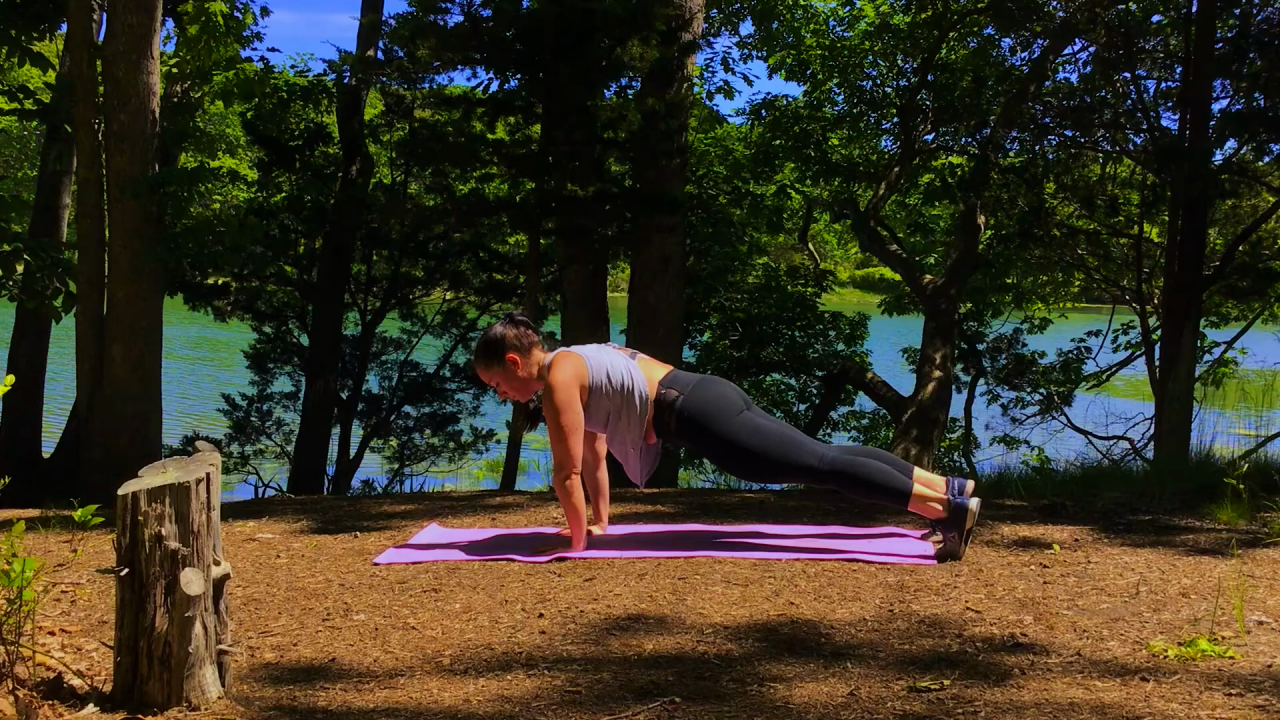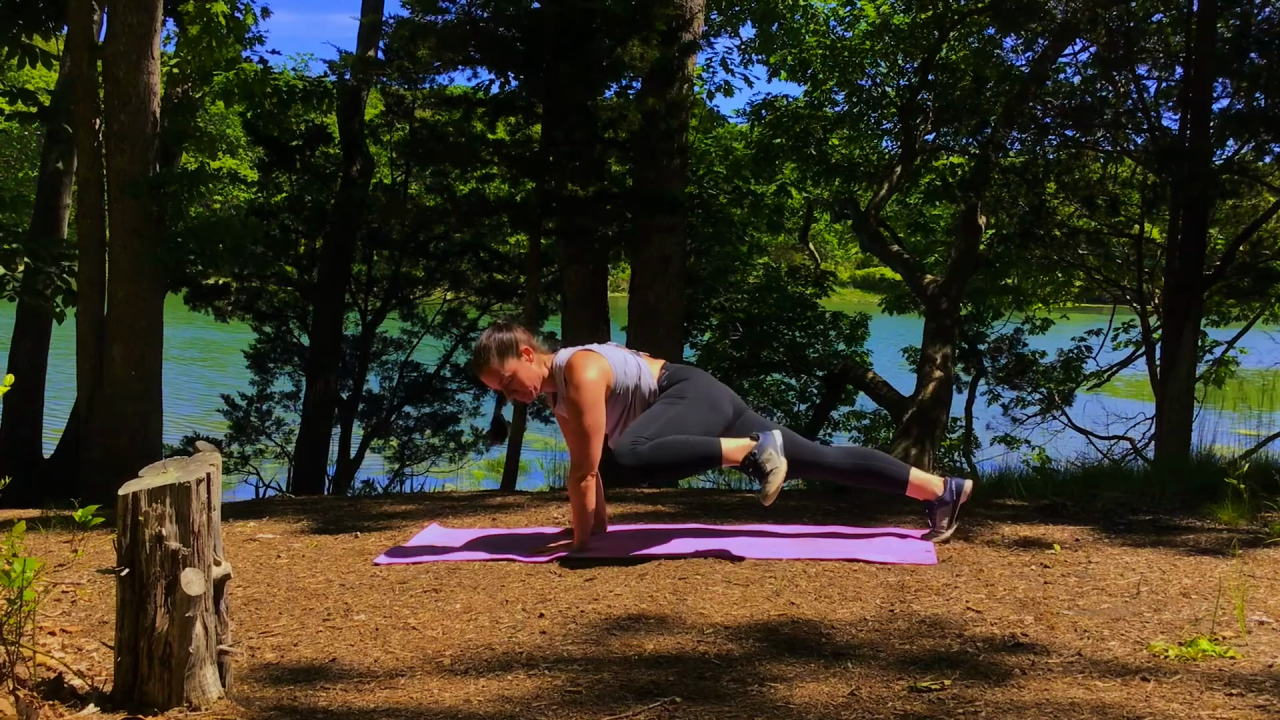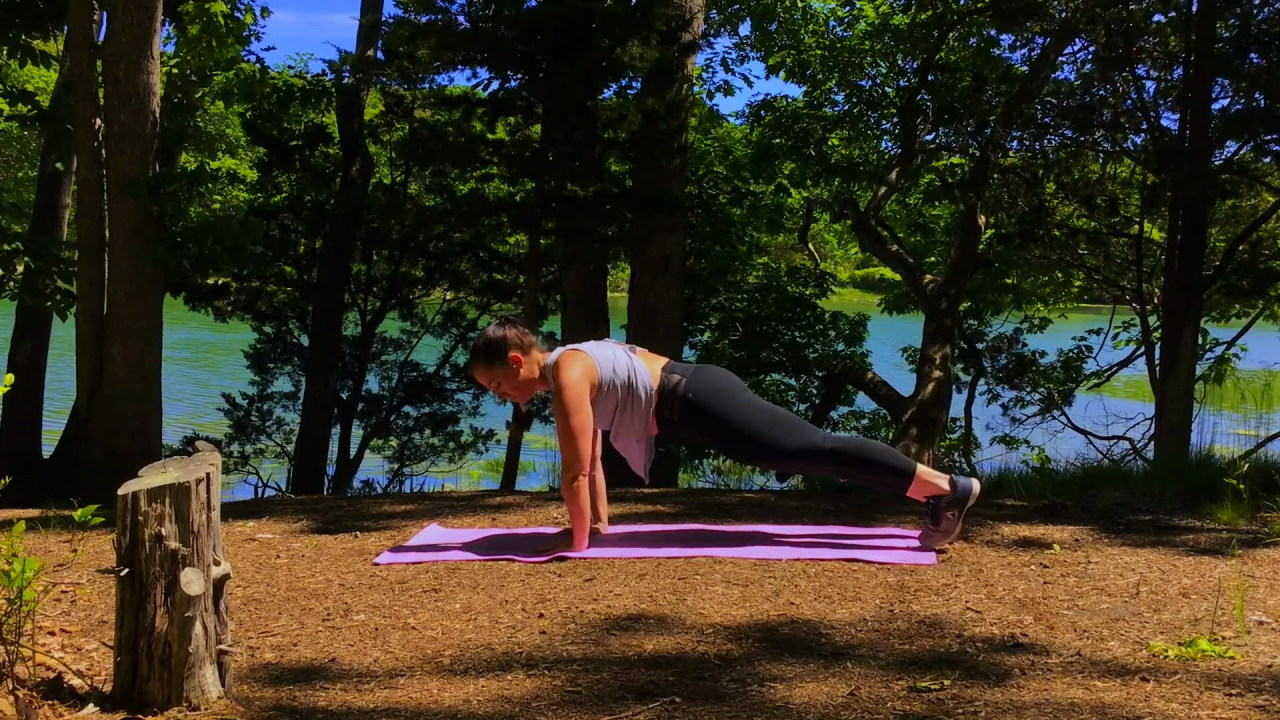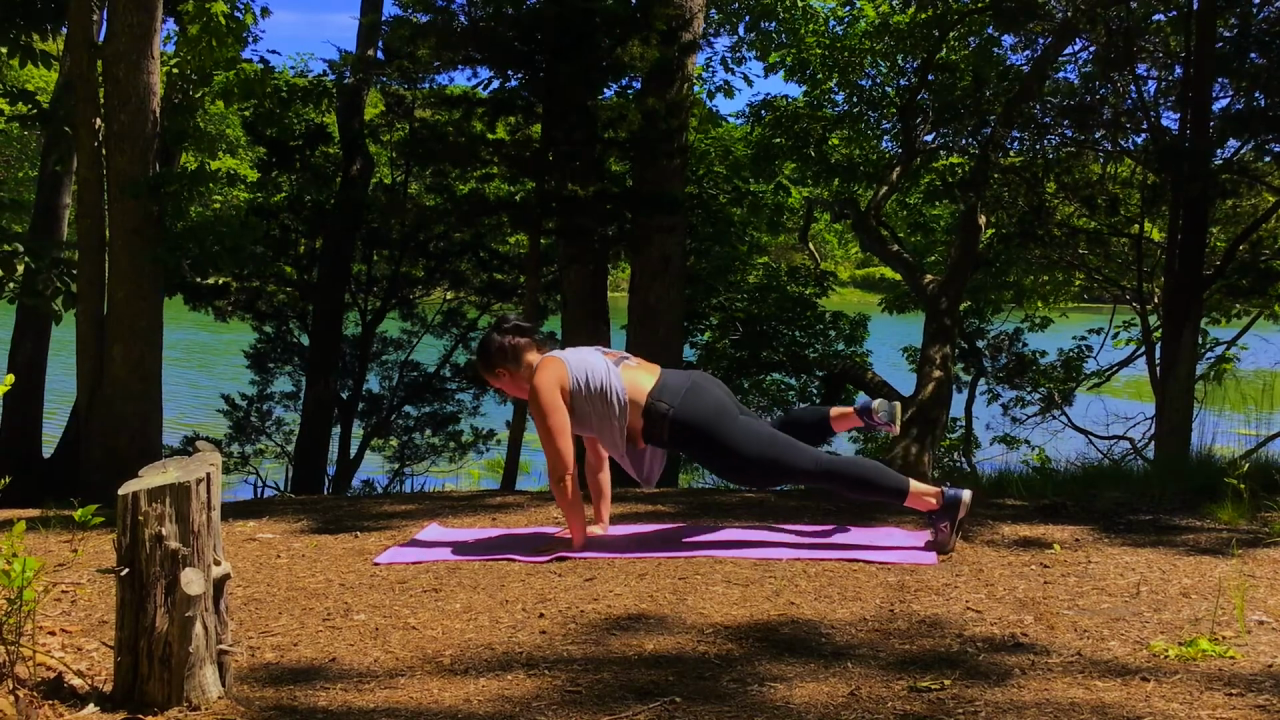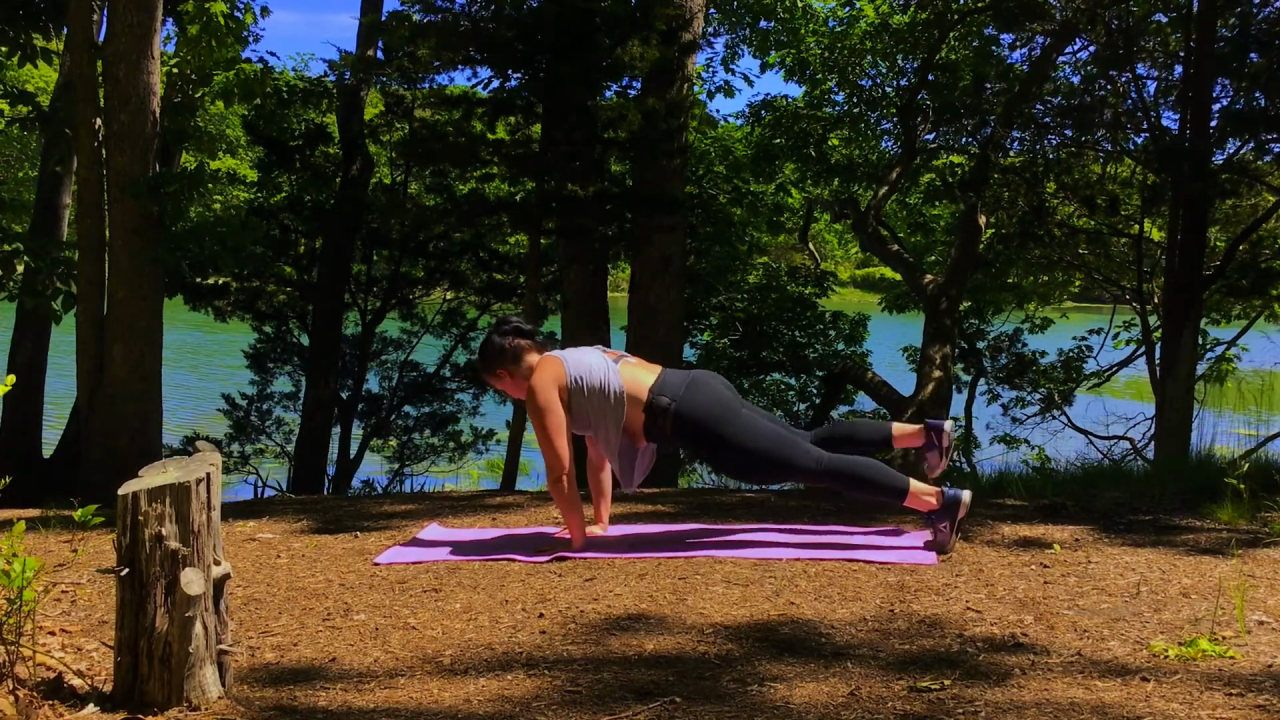
dt=0.7s
person 1, frame 1
left shoulder: (557, 378)
right shoulder: (574, 365)
left elbow: (567, 472)
right elbow: (593, 458)
left wrist: (577, 541)
right wrist: (600, 522)
left hip: (701, 414)
right hip: (711, 396)
left knee: (819, 465)
right knee: (822, 456)
left ankle: (951, 509)
right ankle: (945, 486)
person 1, frame 2
left shoulder: (581, 374)
right shoulder: (555, 390)
left elbow: (585, 470)
right elbow: (585, 462)
left wrist: (581, 540)
right wrist: (598, 521)
left hip: (695, 395)
right hip: (702, 404)
left knee: (629, 456)
right knee: (819, 460)
left ankle: (751, 449)
right ankle: (941, 489)
person 1, frame 3
left shoulder: (566, 375)
right shoulder: (570, 366)
left elbow: (575, 471)
right elbow: (591, 460)
left wrist: (578, 542)
right wrist: (599, 520)
left hip: (703, 403)
right hip: (704, 394)
left knee: (821, 450)
right knee: (818, 455)
left ankle: (949, 487)
right ankle: (937, 491)
person 1, frame 4
left shoulder: (543, 381)
right shoulder: (572, 361)
left elbow: (562, 473)
right elbow: (597, 455)
left wrist: (578, 540)
right wrist: (601, 522)
left hip: (692, 419)
right hip: (698, 389)
left knee: (811, 467)
right knee: (778, 436)
left ankle: (942, 500)
right ankle: (856, 414)
person 1, frame 5
left shoulder: (540, 381)
right shoulder: (572, 361)
left elbow: (559, 473)
right elbow: (599, 454)
left wrist: (578, 538)
right wrist: (601, 523)
left hip: (693, 416)
right hip: (700, 389)
left knee: (811, 464)
right knee: (811, 442)
left ankle: (941, 500)
right ankle: (924, 434)
